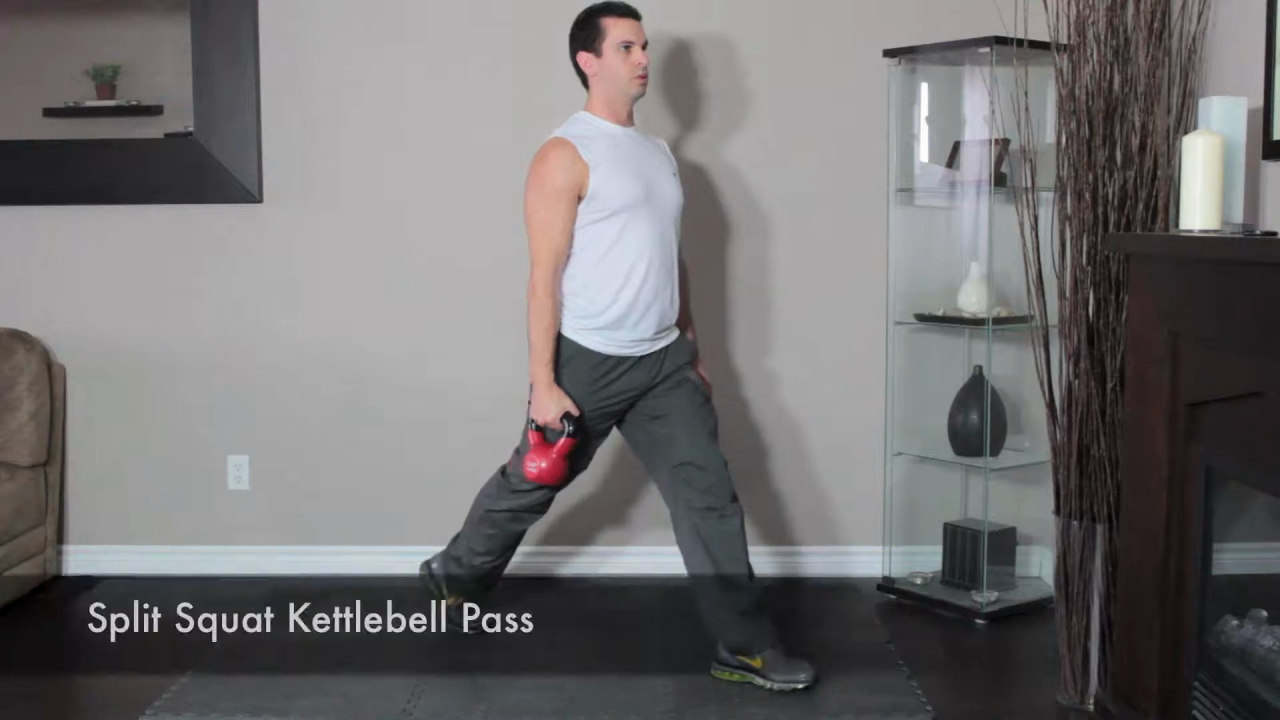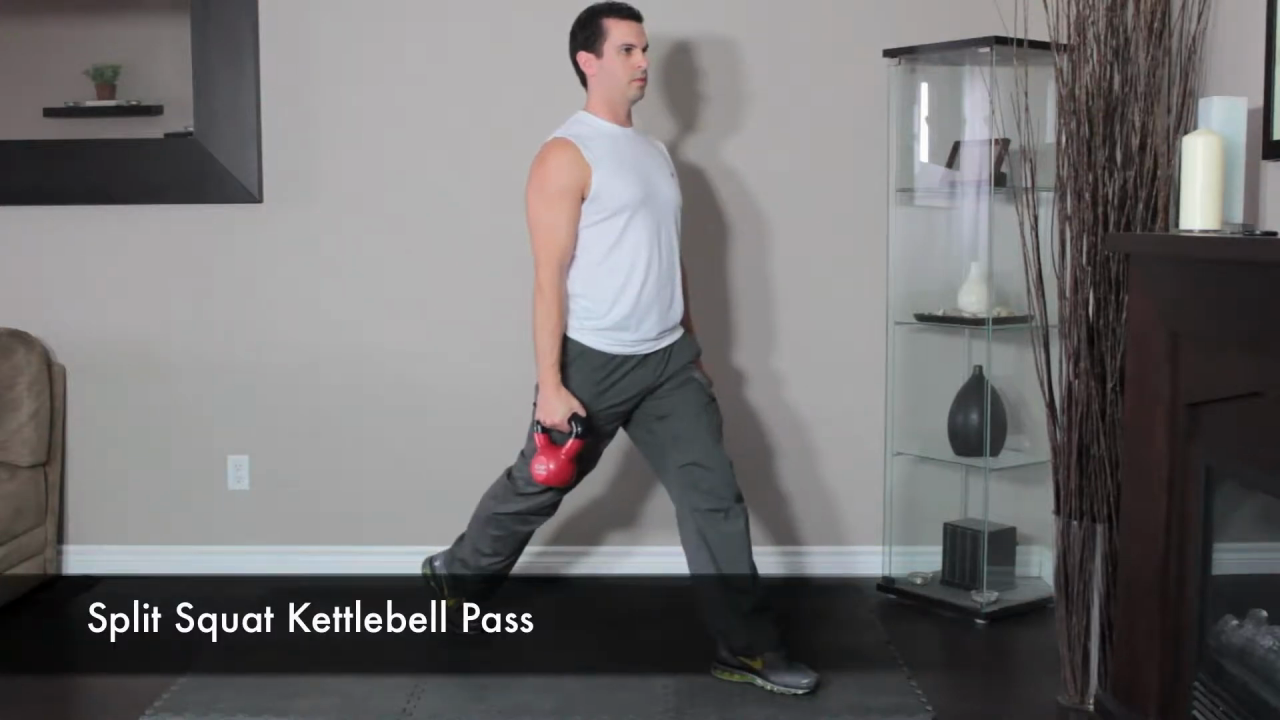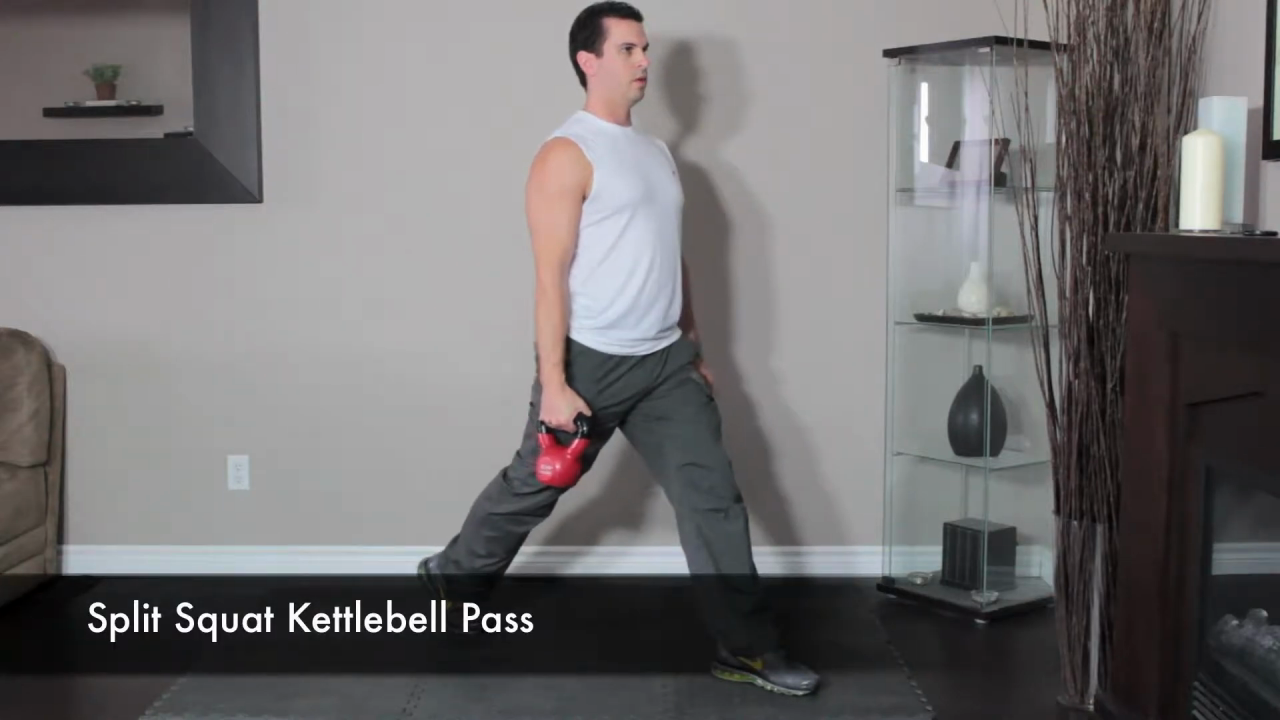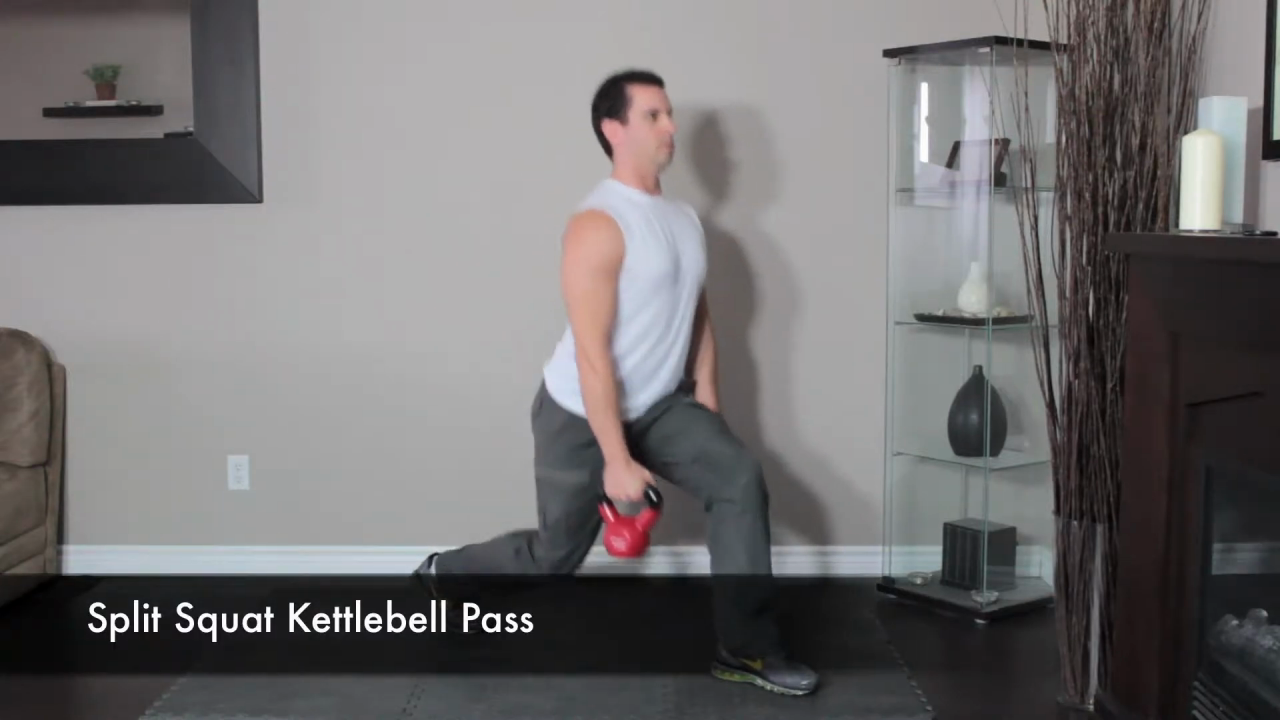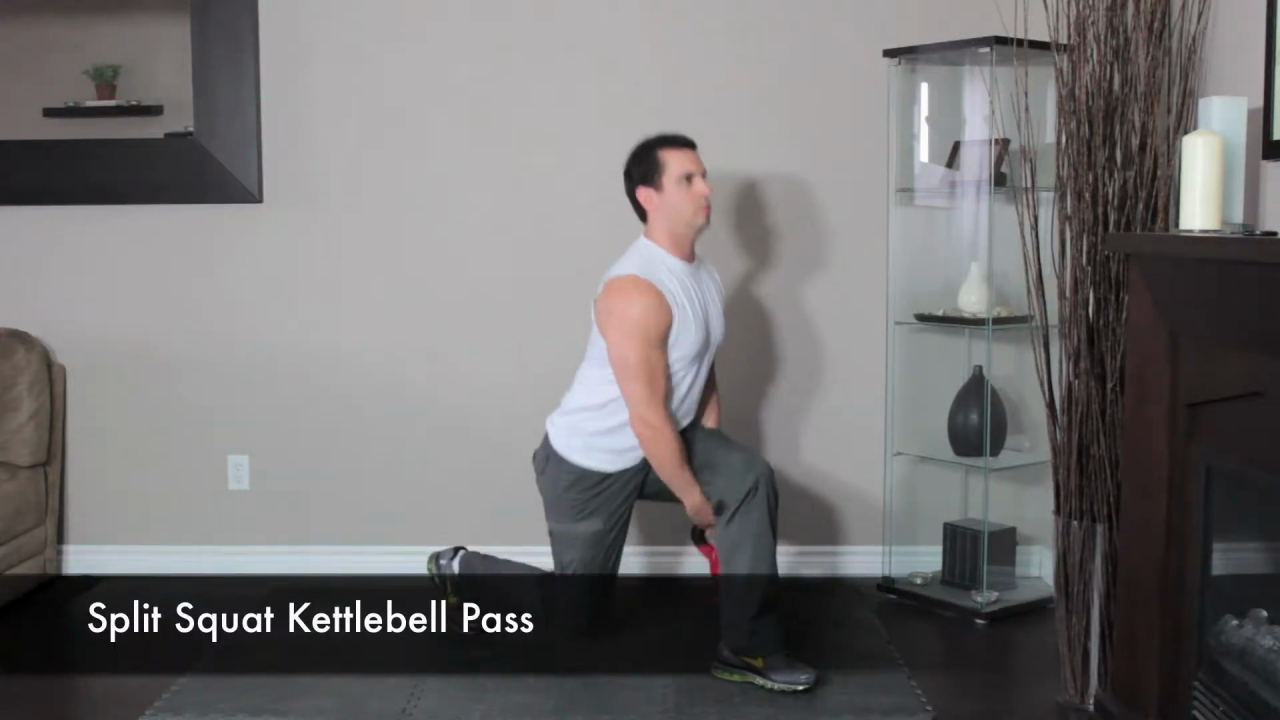
dt=0.7s
person 1, frame 1
left shoulder: (658, 153)
right shoulder: (565, 155)
right elbow: (544, 275)
left wrist: (692, 350)
right wrist: (542, 382)
left hip: (663, 361)
right hip: (587, 361)
left knee: (708, 492)
right knee: (530, 486)
left ankle: (745, 645)
right ankle: (454, 577)
person 1, frame 2
left shoulder: (654, 152)
right shoulder: (566, 155)
right elbow: (550, 275)
left wrist: (692, 350)
right wrist: (550, 384)
left hip: (668, 359)
right hip: (593, 361)
left knee: (713, 494)
right knee: (537, 487)
left ankle: (746, 647)
right ankle: (456, 575)
person 1, frame 3
left shoulder: (656, 151)
right shoulder: (567, 155)
right elbow: (551, 276)
left wrist: (694, 348)
right wrist: (553, 383)
left hip: (665, 359)
right hip: (591, 361)
left knee: (712, 494)
right knee: (533, 487)
left ankle: (747, 647)
right ankle: (451, 577)
person 1, frame 4
left shoulder: (683, 217)
right shoulder: (598, 226)
left elbow: (698, 318)
right elbow: (592, 351)
left wrist: (708, 408)
right wrist: (615, 459)
left hip: (659, 403)
right hip: (581, 412)
left knee: (741, 480)
right knee: (557, 552)
left ankle: (746, 647)
right ankle: (444, 576)
person 1, frame 5
left shoulder: (705, 276)
right shoulder: (636, 292)
left elbow: (703, 377)
right elbow: (648, 417)
left wrist: (711, 464)
right wrist: (695, 497)
left hip: (660, 437)
right hip: (590, 459)
left knee: (750, 479)
left ankle: (747, 647)
right ankle: (460, 570)
